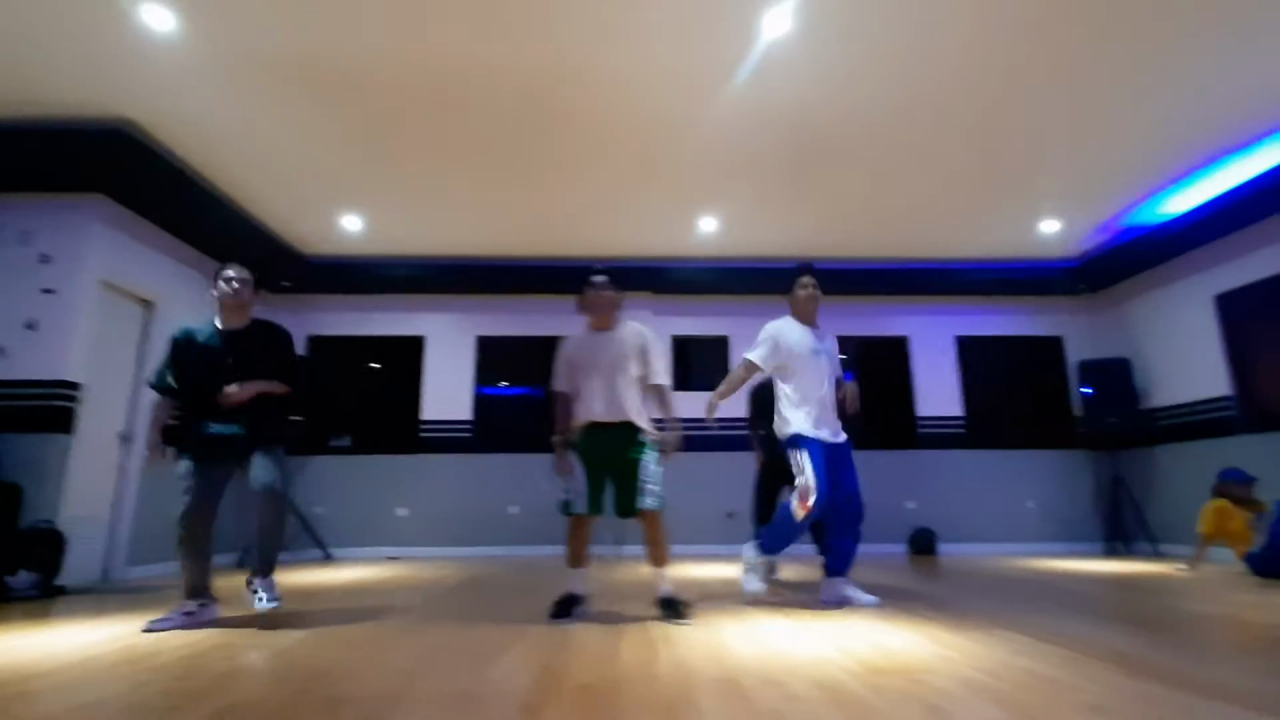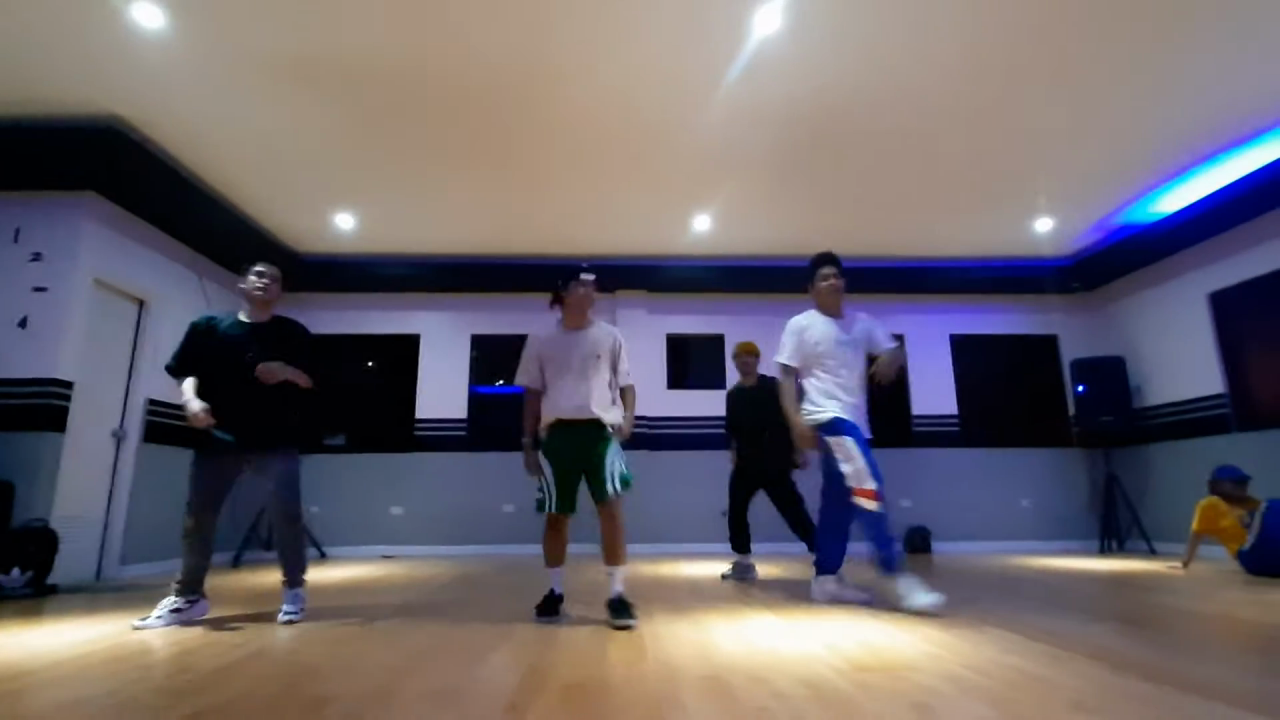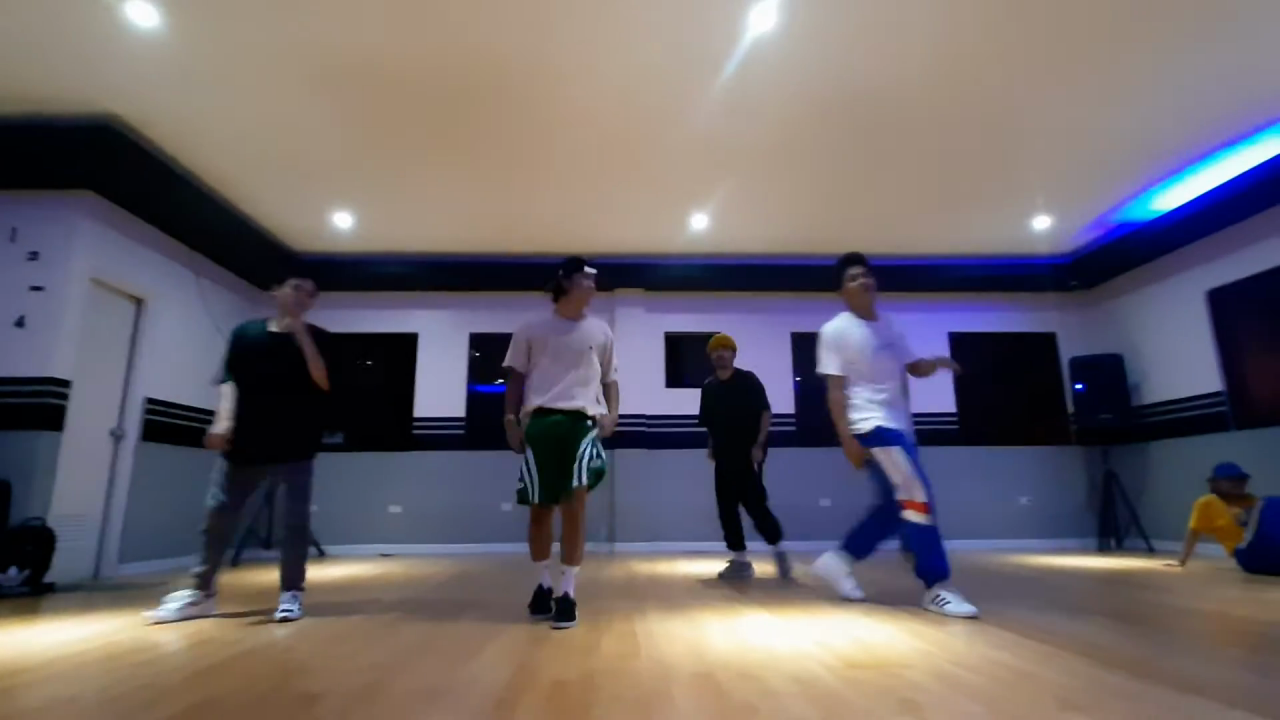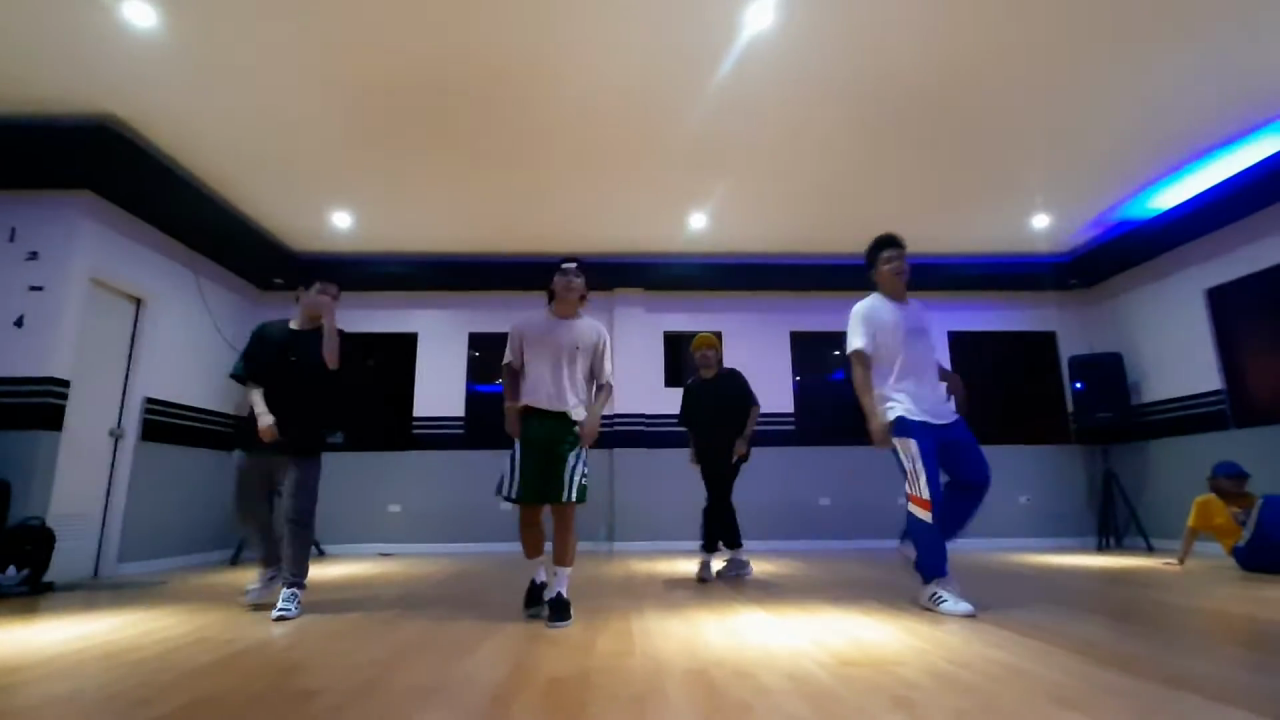
dt=0.2s
person 1, frame 1
left shoulder: (639, 336)
right shoulder: (571, 346)
left elbow: (658, 384)
right elbow: (564, 396)
left wrist: (671, 426)
right wrist: (560, 442)
left hip: (634, 433)
right hip: (590, 434)
left knee: (649, 513)
right knee: (580, 516)
left ankle: (666, 593)
right ankle: (574, 593)
person 1, frame 2
left shoulder: (609, 336)
right shoulder: (540, 342)
left elbow: (625, 384)
right elbow: (532, 394)
left wrist: (628, 418)
right wrist: (528, 442)
left hip: (600, 430)
right hip: (558, 432)
left knee: (610, 508)
right knee: (556, 516)
left ankle: (617, 594)
right ankle: (554, 592)
person 1, frame 3
left shoulder: (601, 332)
right shoulder: (532, 329)
left elbow: (609, 378)
right elbow: (515, 375)
left wrist: (611, 412)
right wrist: (511, 419)
left hip: (582, 422)
right hip: (540, 421)
left knee: (574, 505)
right knee: (540, 508)
left ankle: (567, 593)
right ankle: (544, 585)
person 1, frame 4
left shoulder: (595, 331)
right shoulder: (526, 326)
left elbow: (604, 382)
right elbow: (512, 368)
left wrist: (594, 416)
right wrist: (510, 406)
left hip: (571, 424)
right hip: (531, 422)
left knee: (564, 508)
right knee: (528, 508)
left ankle: (560, 593)
right ankle: (539, 579)
person 2, frame 1
left shoulder: (828, 337)
right shoulder: (778, 331)
right elbow: (748, 367)
left wrist: (849, 386)
right wrist: (719, 394)
left hip: (832, 432)
right hip: (800, 431)
left knee: (849, 506)
right knee: (813, 499)
left ankle: (836, 581)
right ankle: (758, 554)
person 2, frame 2
left shoulder: (861, 322)
right shoulder: (800, 326)
left elbow: (894, 351)
right elbow: (787, 375)
left wrist: (889, 360)
right wrist: (796, 419)
left hip: (854, 420)
right hip: (830, 418)
left knee: (839, 503)
right knee: (868, 488)
left ankle: (826, 578)
right ankle: (897, 578)
person 2, frame 3
left shoulder: (888, 326)
right shoulder: (835, 331)
left elbow: (914, 367)
right elbow: (835, 389)
left wrist: (938, 363)
right wrist: (847, 438)
left hip: (898, 425)
right hip: (873, 427)
left knee: (893, 505)
right knee: (916, 499)
left ankle: (839, 560)
right ankle: (937, 587)
person 2, frame 4
left shoulder: (917, 310)
right shoulder: (866, 311)
right elbow: (860, 367)
left wrist: (950, 376)
right wrist: (874, 416)
left hip: (941, 414)
right hip: (904, 416)
left knee: (976, 477)
right knee: (926, 496)
left ankle: (923, 540)
right ankle: (934, 585)
person 3, frame 1
left shoulder: (274, 336)
right shoulder: (189, 338)
left elbow: (289, 384)
right elbow: (168, 392)
left wrist: (256, 387)
right wrist: (154, 437)
left hip: (260, 438)
right hip: (204, 443)
left knee: (272, 492)
right knee: (191, 517)
left ankle: (262, 577)
right ankle: (198, 601)
person 3, frame 2
left shoulder: (293, 334)
right shoulder: (209, 328)
left elbow: (309, 382)
right elbow: (186, 372)
left wrist: (286, 371)
right wrist: (191, 399)
left hip: (275, 438)
right hip: (218, 437)
left knee: (286, 508)
right knee: (198, 514)
left ankle: (293, 587)
right ankle: (188, 597)
person 3, frame 3
left shoulder: (316, 339)
right shoulder: (246, 334)
left elbow: (323, 382)
right elbow: (231, 379)
left wrist: (302, 335)
right wrist: (224, 418)
left hip: (294, 446)
right hip: (246, 442)
left knee: (295, 520)
right knee: (219, 513)
left ankle: (292, 592)
right ankle: (200, 592)
person 3, frame 4
left shoulder: (330, 337)
right shoulder: (267, 333)
left elbow: (332, 363)
right elbow: (251, 379)
left wrist: (328, 318)
right wrist: (261, 412)
left hip: (303, 440)
right hip: (263, 436)
left knee: (298, 514)
right knee: (248, 505)
left ankle: (292, 588)
right ankle: (272, 570)
person 4, frame 1
right shoulder: (761, 390)
right elbow: (754, 426)
right wrist: (759, 451)
right hip: (772, 458)
right knee: (764, 509)
right ankle: (767, 561)
person 4, frame 2
left shoulder: (772, 386)
right shoulder: (733, 394)
left wrist: (798, 451)
right wrist: (734, 451)
left hip: (774, 461)
right hip: (746, 462)
left knee: (792, 510)
right knee: (736, 511)
right ankle: (744, 562)
person 4, frame 3
left shoulder: (747, 380)
right shoulder: (708, 387)
left elbow: (765, 412)
left wrist: (759, 444)
right wrist: (711, 446)
left hip: (745, 454)
right hip: (723, 456)
left knee: (754, 502)
right knee: (726, 508)
left ankle: (778, 549)
right ankle: (740, 561)
person 4, frame 4
left shoulder: (733, 378)
right shoulder: (692, 387)
left elbow: (754, 408)
right elbow: (690, 423)
left wrist: (744, 438)
right wrist: (694, 448)
left hip: (730, 451)
right hip: (707, 453)
left knee: (716, 503)
right knee: (720, 503)
left ankle: (707, 558)
right ankle: (738, 559)
